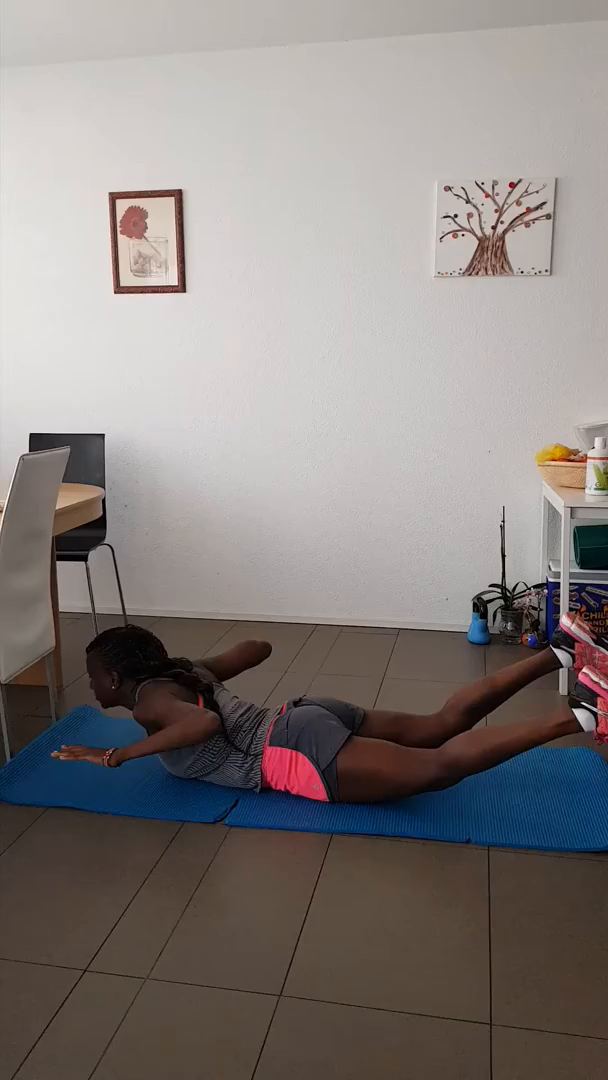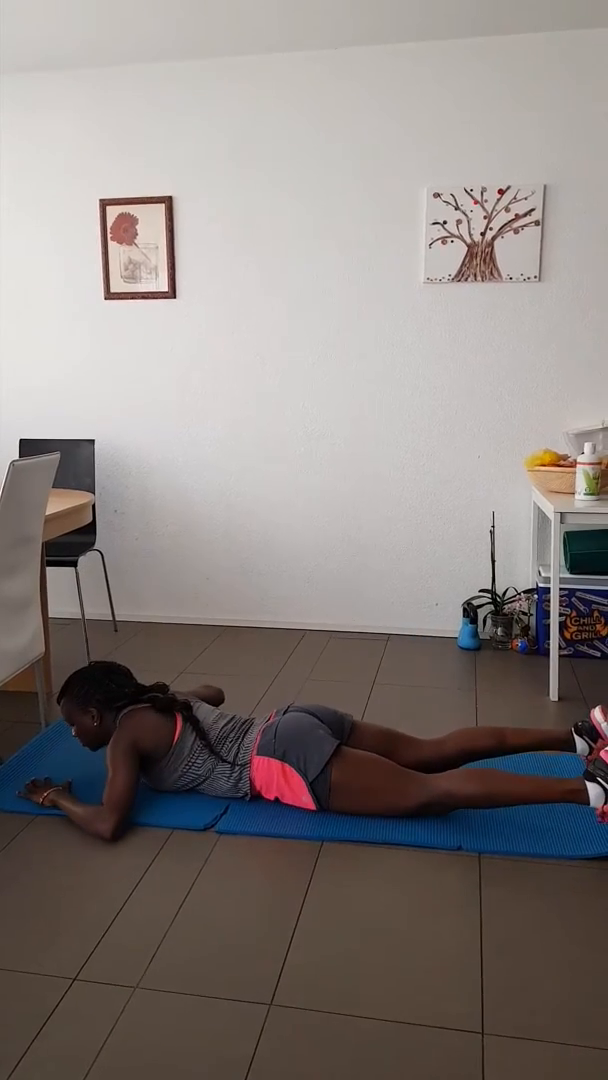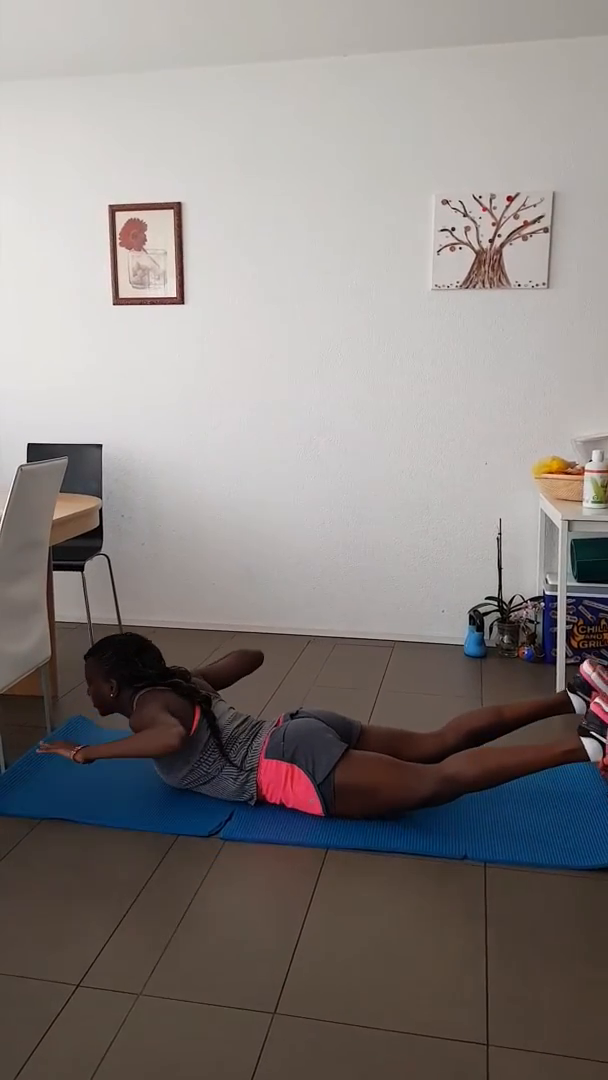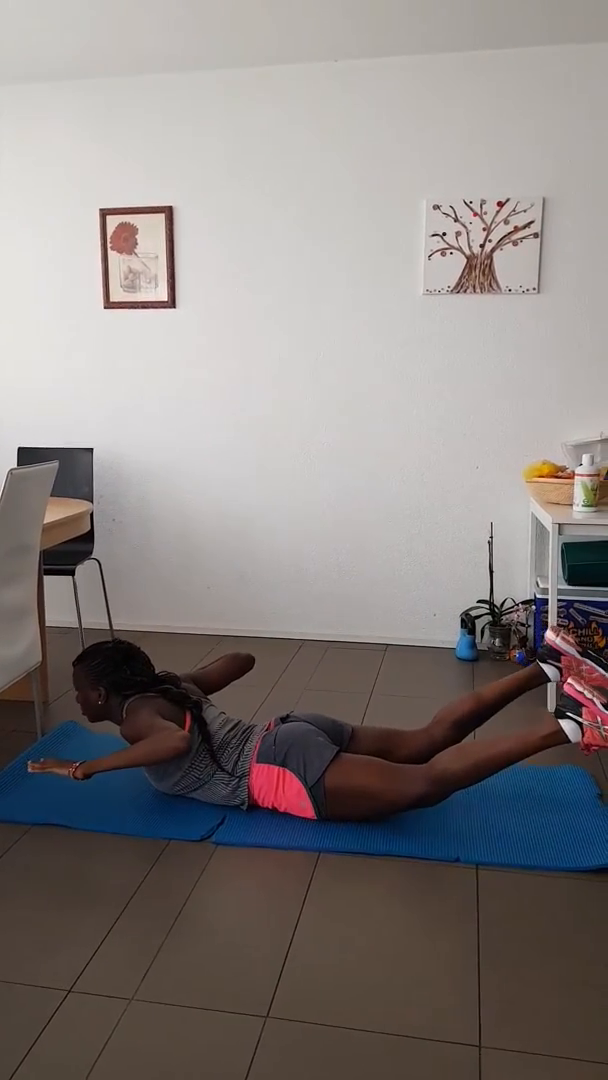
dt=1s
person 1, frame 1
left shoulder: (149, 701)
right shoulder: (187, 673)
left elbow: (205, 722)
right elbow: (260, 646)
left wrist: (115, 755)
left hip: (303, 756)
right hip: (308, 719)
left knee: (444, 764)
right knee: (444, 725)
right ankle: (559, 651)
person 1, frame 2
left shoulder: (126, 734)
right shoulder: (162, 701)
left elbow: (110, 824)
right elbow: (214, 691)
left wrist: (59, 799)
left hip: (289, 761)
right hip: (299, 727)
left knee: (431, 792)
right knee: (432, 753)
person 1, frame 3
left shoulder: (147, 708)
right shoulder: (182, 683)
left elbow: (175, 736)
right elbow: (251, 654)
left wrist: (90, 752)
left hip: (298, 767)
right hip: (304, 733)
left knee: (440, 781)
right knee: (439, 745)
person 1, frame 4
left shoulder: (135, 716)
right shoulder: (172, 688)
left elbow: (175, 740)
right elbow: (242, 658)
left wrist: (85, 767)
left hip: (288, 771)
right hip: (295, 736)
left knee: (430, 781)
right knee: (431, 740)
right ankle: (547, 666)
